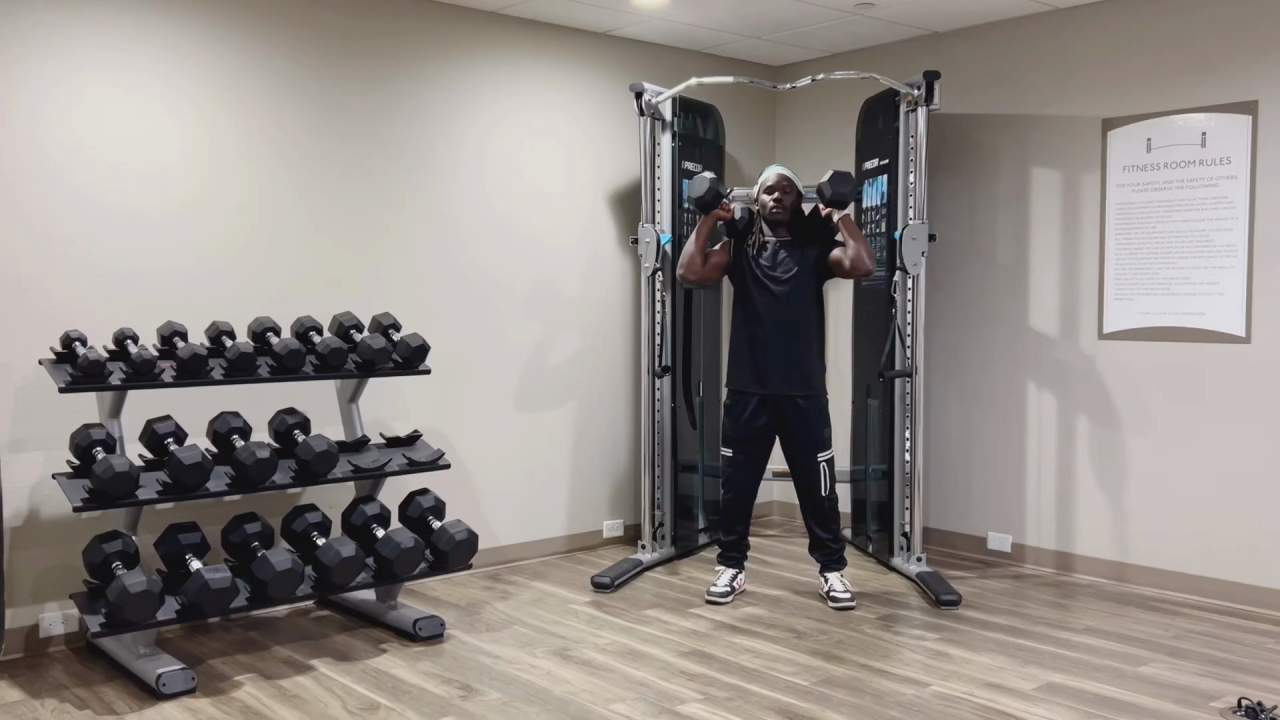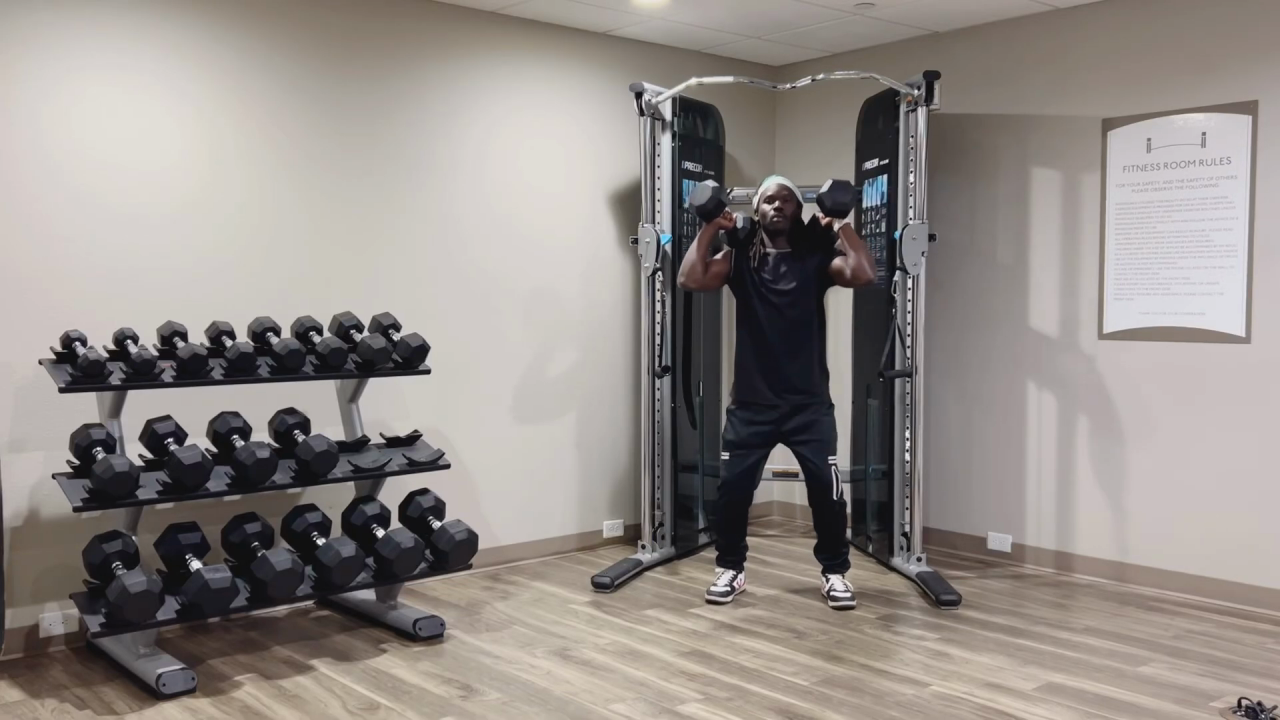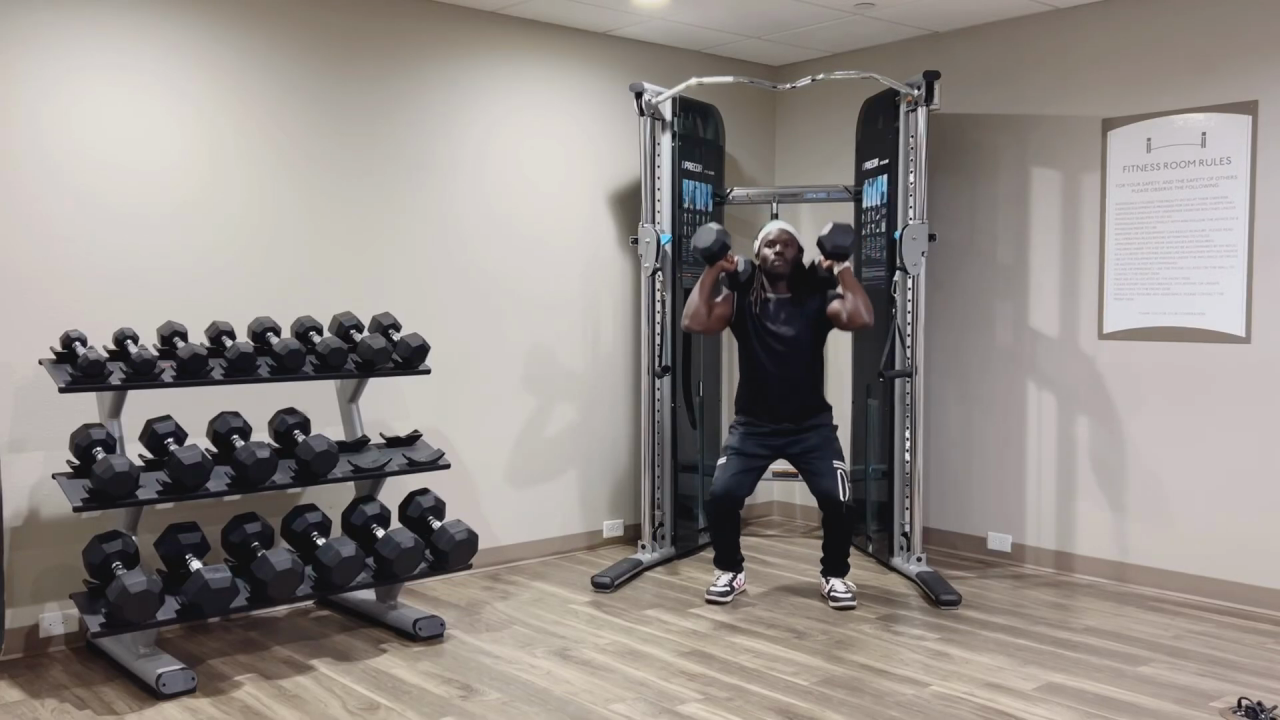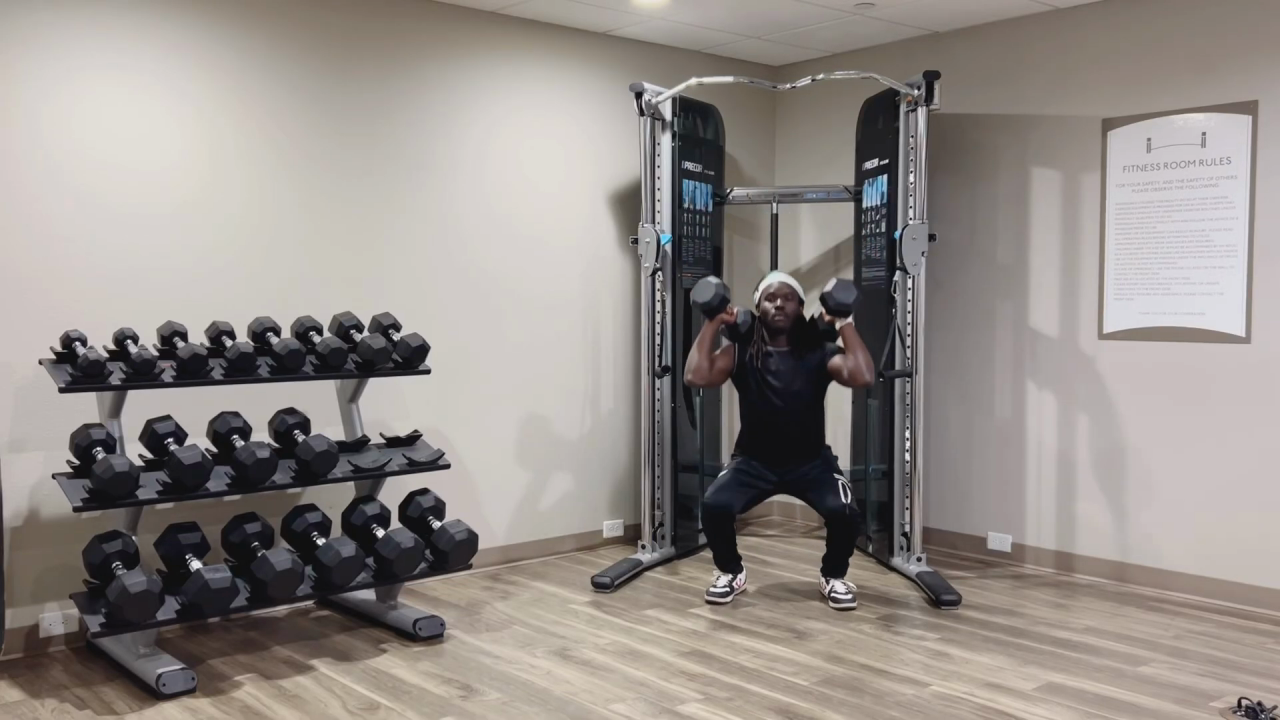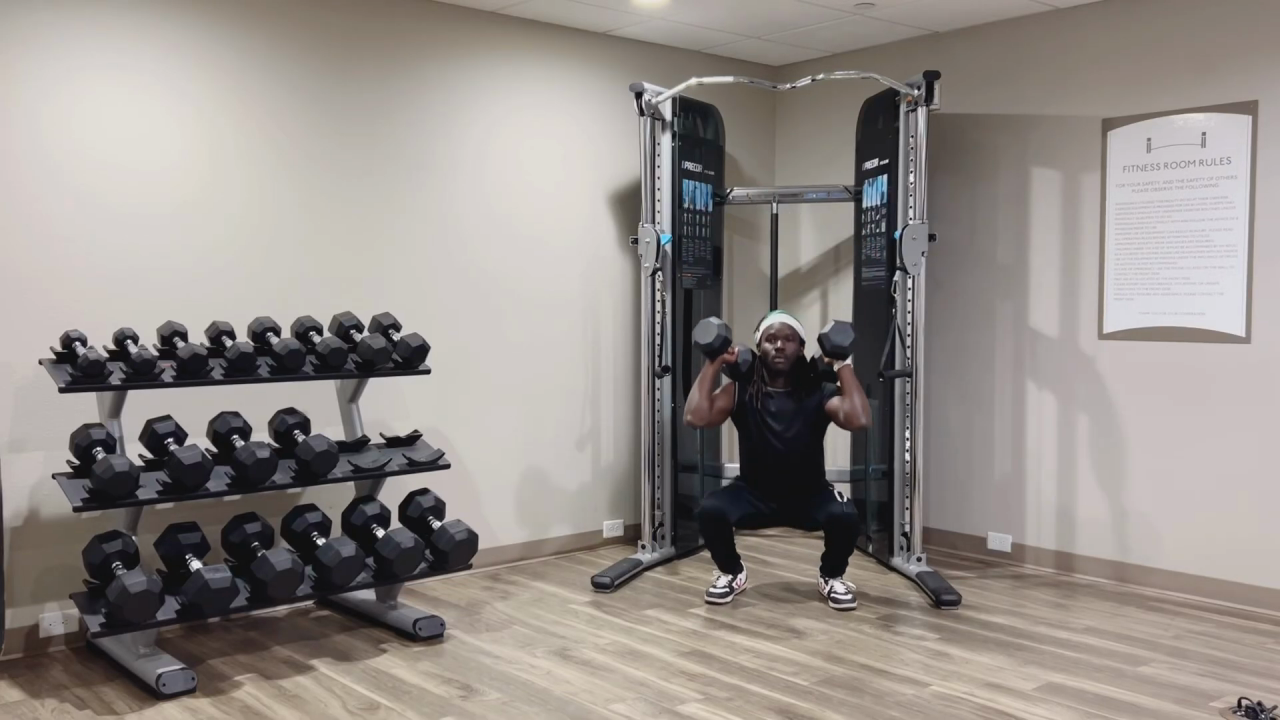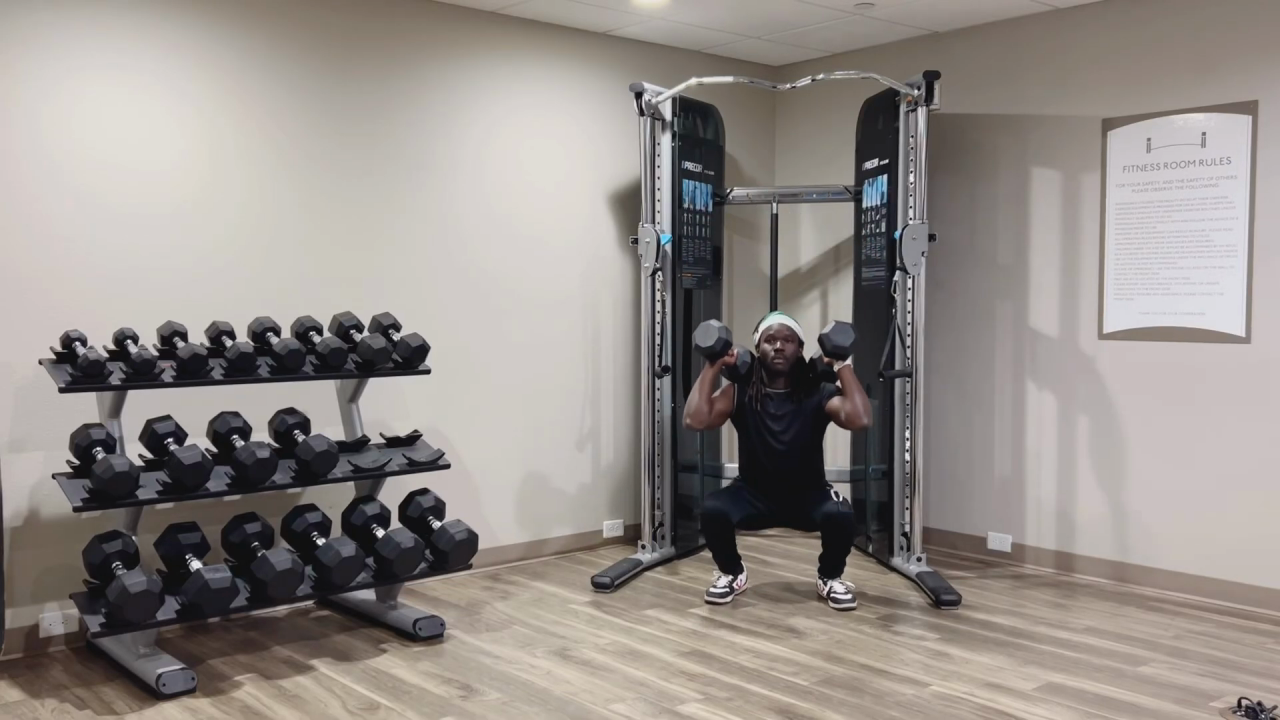
dt=0.3s
person 1, frame 1
left shoulder: (817, 248)
right shoulder: (738, 249)
left elbow: (862, 265)
right elbow: (689, 271)
left wrist: (840, 216)
right wrist: (709, 220)
left hip: (804, 392)
right hip: (747, 390)
left knee: (817, 486)
right knee: (738, 484)
left ankle: (832, 570)
right ankle: (731, 567)
person 1, frame 2
left shoulder: (817, 257)
right shoulder: (739, 258)
left elbow: (863, 274)
right elbow: (690, 279)
left wrist: (842, 225)
right wrist: (710, 228)
left hip: (808, 400)
right hip: (751, 400)
left knee: (826, 488)
right knee: (733, 487)
left ankle: (834, 572)
right ankle: (730, 569)
person 1, frame 3
left shoulder: (819, 300)
right shoulder: (740, 300)
left elbow: (862, 319)
right elbow: (693, 323)
left wrist: (843, 270)
right wrist: (712, 271)
left hip: (811, 426)
right hip: (752, 425)
left knee: (837, 498)
right knee: (722, 495)
left ankle: (835, 575)
right ankle: (729, 571)
person 1, frame 4
left shoulder: (819, 353)
right shoulder: (741, 352)
left elbow: (862, 377)
right elbow: (697, 377)
left wrist: (844, 324)
right wrist: (713, 324)
left hip: (810, 460)
right hip: (753, 460)
left knee: (843, 510)
right knee: (715, 504)
left ankle: (834, 576)
right ankle: (730, 571)
person 1, frame 5
left shoulder: (819, 393)
right shoulder: (740, 392)
left elbow: (859, 420)
right elbow: (695, 417)
left wrist: (843, 366)
right wrist: (712, 365)
left hip: (809, 495)
right hip: (755, 494)
left knee: (844, 516)
right knee: (710, 510)
left ankle: (832, 577)
right ankle: (731, 572)
person 1, frame 6
left shoulder: (819, 394)
right shoulder: (739, 393)
left elbow: (861, 420)
right elbow: (695, 420)
left wrist: (843, 366)
right wrist: (712, 367)
left hip: (808, 495)
right hip: (754, 494)
left knee: (839, 515)
right knee: (713, 511)
left ankle: (830, 577)
right ankle: (731, 573)
